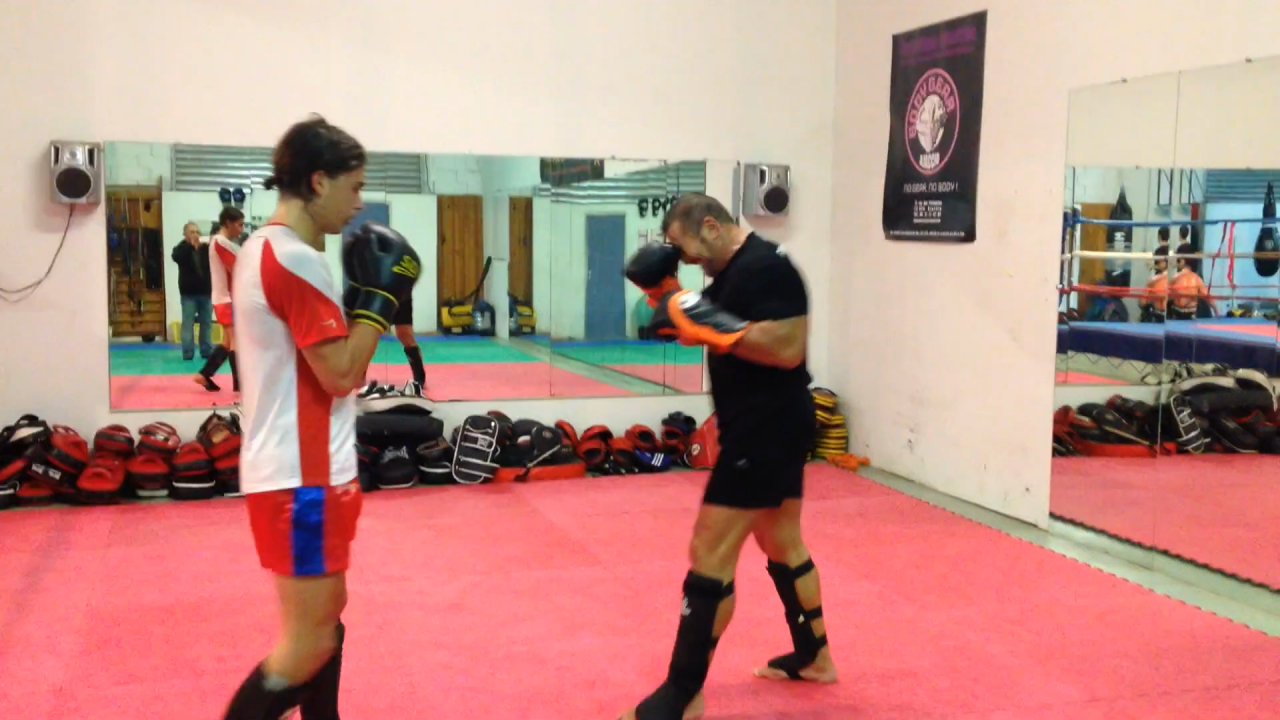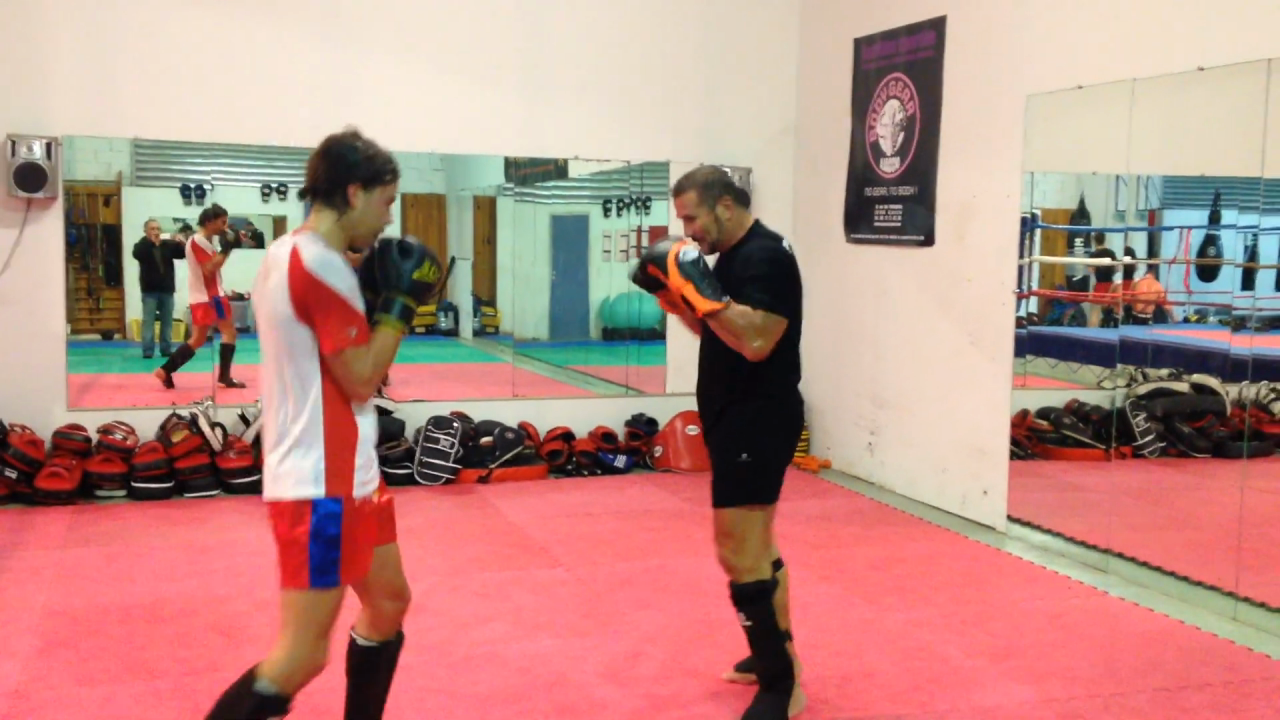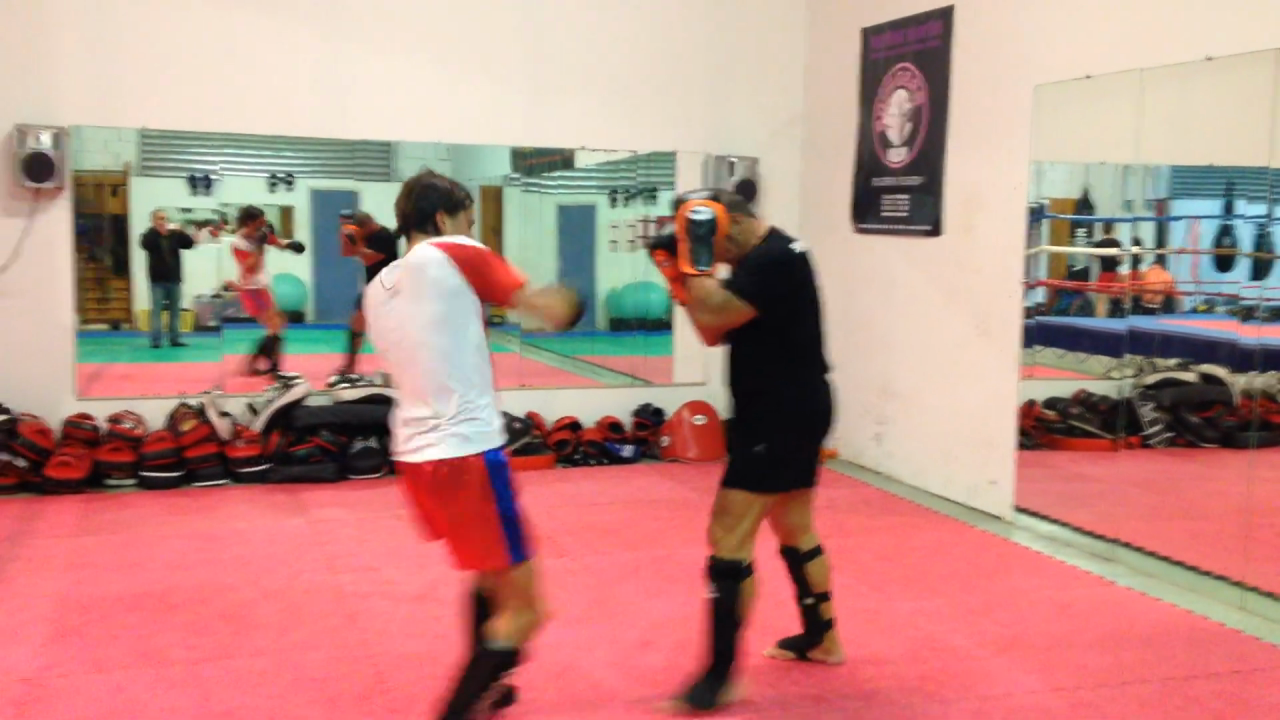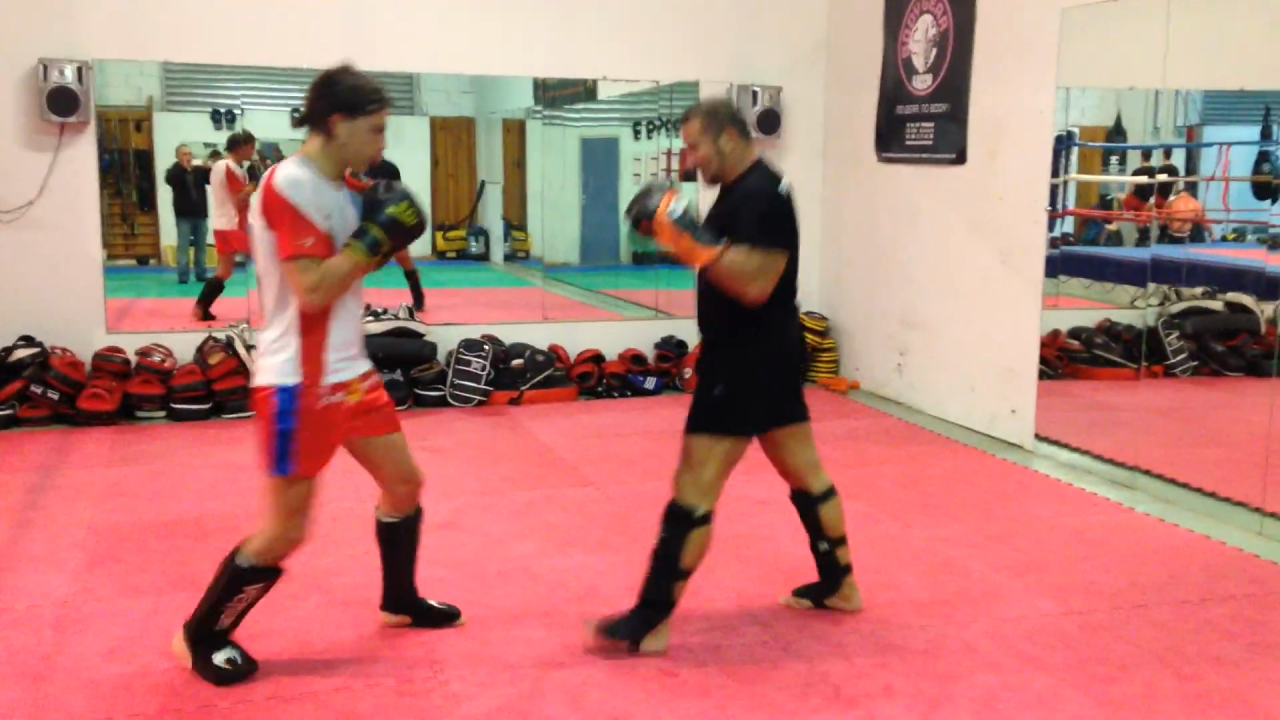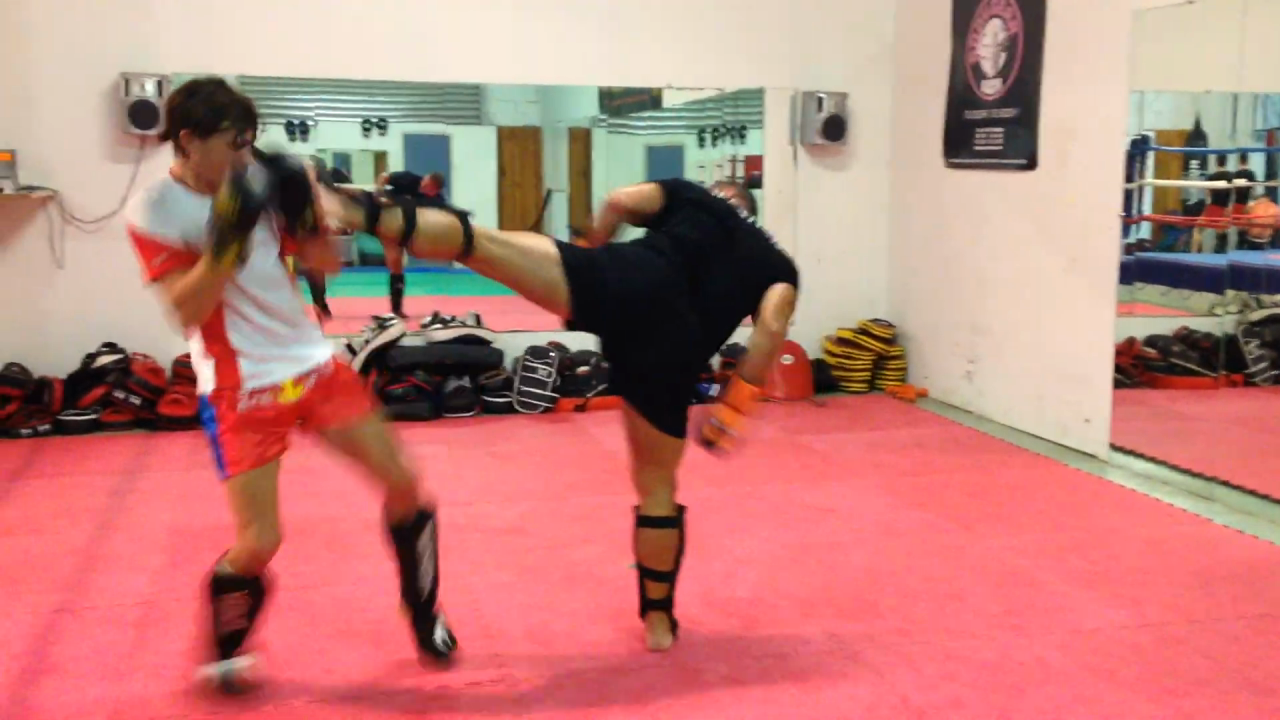
dt=1s
person 1, frame 1
left shoulder: (267, 248)
right shoulder: (291, 257)
right elbow: (340, 371)
left wrist: (366, 290)
right wrist: (380, 296)
left hip: (309, 469)
right hip: (300, 478)
left knee: (324, 614)
right knee: (307, 644)
person 1, frame 2
left shoulder: (294, 254)
right shoulder: (317, 263)
right elbow: (363, 377)
left wrist: (386, 292)
right wrist: (401, 299)
left hip: (347, 478)
right hip: (319, 487)
left knee: (389, 604)
right knee: (302, 654)
person 1, frame 3
left shoulder: (377, 290)
right shoulder: (454, 256)
right elbow: (552, 311)
right wrist: (570, 302)
left hip: (416, 455)
right hip: (465, 454)
left knee: (497, 573)
right knee: (522, 612)
person 1, frame 4
left shoulder: (334, 187)
right shoulder: (290, 185)
right elbow: (313, 292)
left wrist: (385, 235)
right wrist: (375, 236)
left hip: (347, 372)
right hip: (298, 383)
left knee: (406, 482)
right knee: (287, 531)
left ankle: (400, 600)
right ankle: (204, 634)
person 1, frame 5
left shoulder: (254, 180)
right shoulder: (153, 211)
left elbow: (326, 263)
right elbow: (191, 309)
left wrist: (306, 206)
right wrist: (224, 238)
left hip: (314, 366)
right hip: (241, 390)
left knee: (403, 482)
right knee: (258, 543)
left ankle: (422, 612)
right ankle: (223, 649)
person 2, frame 1
left shoulder: (762, 268)
right shoulder: (734, 269)
left elbow: (788, 348)
right elbow: (710, 331)
left wrist: (713, 324)
right wrist: (664, 290)
left hip: (767, 425)
right hip: (774, 421)
left knee: (710, 554)
right knee: (782, 540)
right ankle: (814, 654)
person 2, frame 2
left shoulder: (764, 258)
right shoulder: (737, 253)
left elbow: (753, 342)
right elbow: (714, 325)
left wrist: (700, 286)
right wrist: (674, 288)
left hip: (758, 421)
right hip: (742, 418)
left knee: (742, 557)
right knee: (754, 543)
right ankle: (778, 652)
person 2, frame 3
left shoulder: (773, 260)
right shoulder: (768, 255)
left elbow: (710, 319)
right elbow: (716, 330)
left wrist: (697, 252)
right wrist: (678, 270)
left hip: (781, 415)
right hip: (795, 409)
left knee: (729, 536)
right knee: (793, 526)
left ankle: (720, 675)
right ankle: (821, 637)
person 2, frame 4
left shoulder: (762, 197)
right shoulder: (741, 190)
left elbow: (754, 285)
right elbow: (729, 265)
left wrist: (689, 237)
right wrist: (676, 235)
left hip: (749, 360)
right hip: (766, 354)
left knee: (694, 488)
right knee: (803, 469)
left ankle: (651, 620)
right ankle: (839, 581)
person 2, frame 5
left shoulder: (695, 200)
right shoulder: (776, 261)
left elbow: (619, 203)
right elbow: (772, 325)
left wrist: (594, 250)
right wrist: (737, 397)
right hip: (672, 354)
left knee: (473, 239)
right knee: (658, 490)
left ankle: (359, 212)
right ankle: (657, 620)
